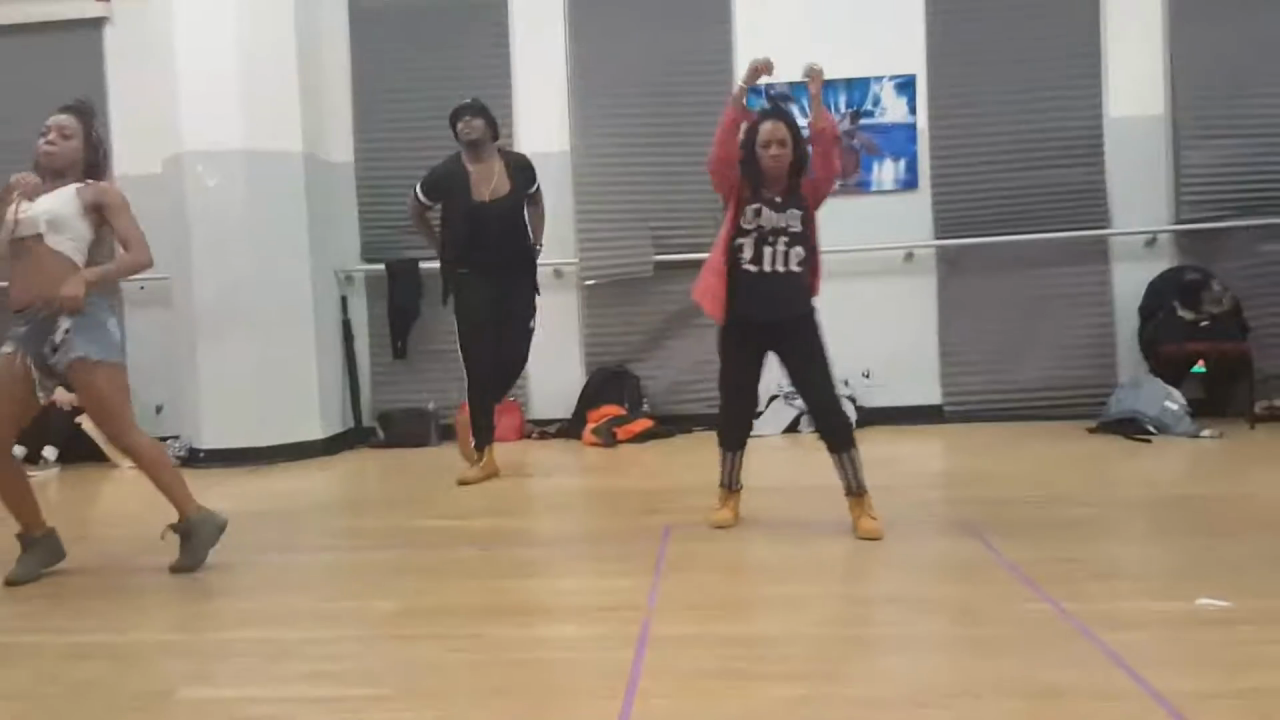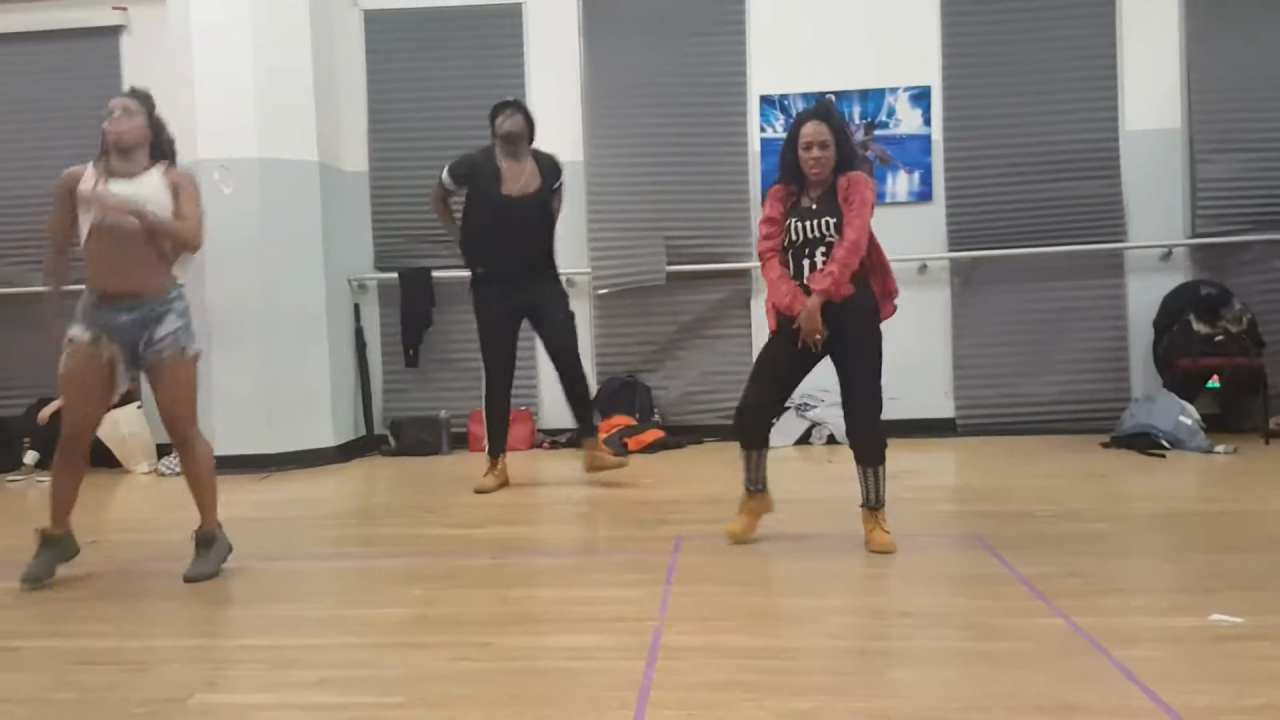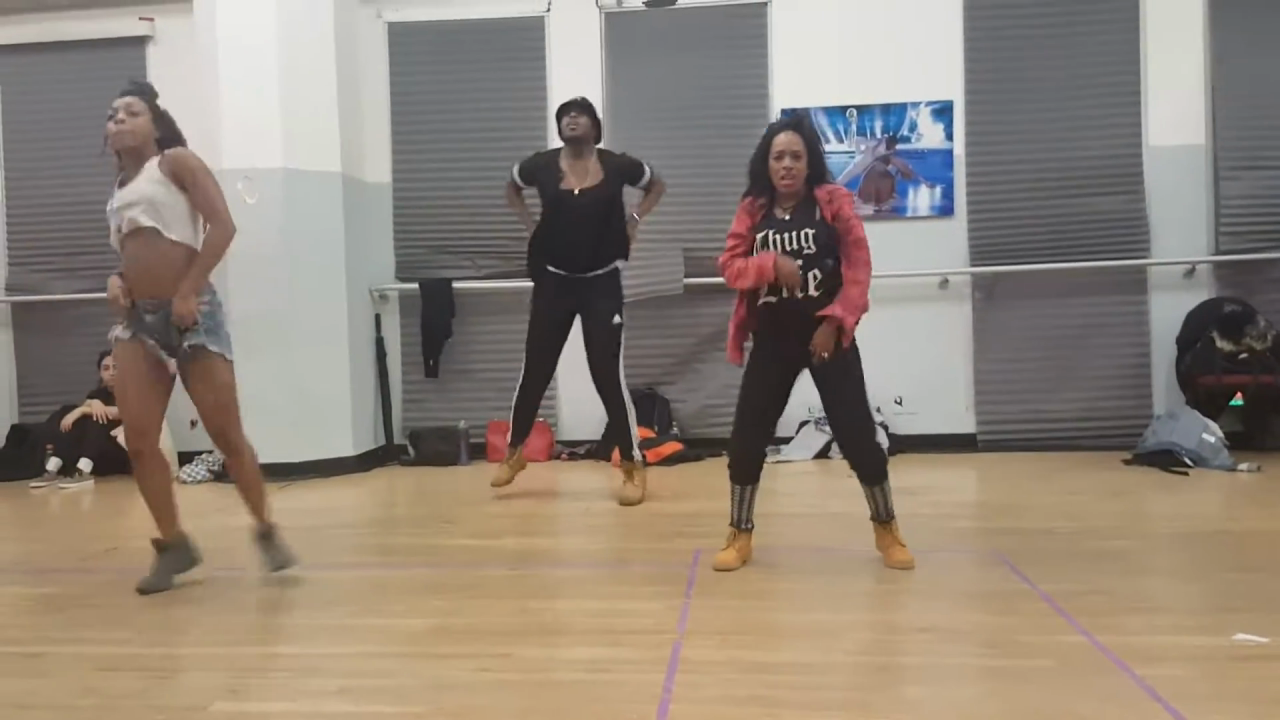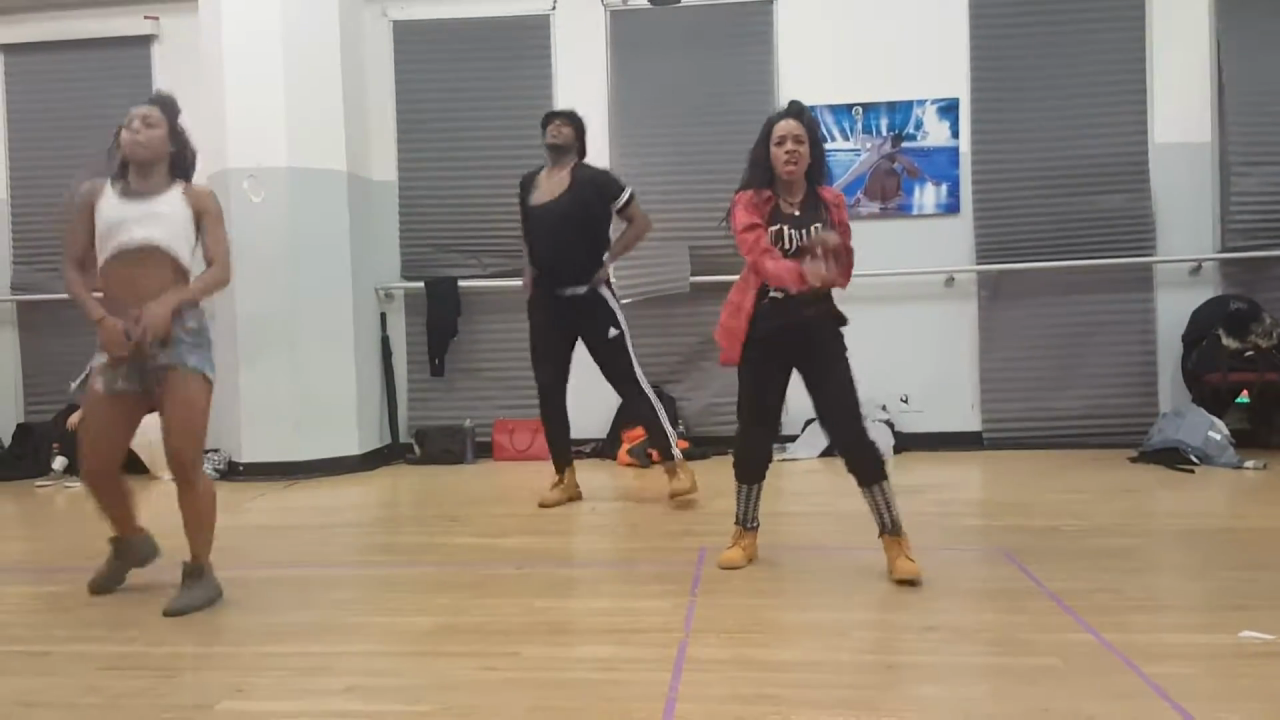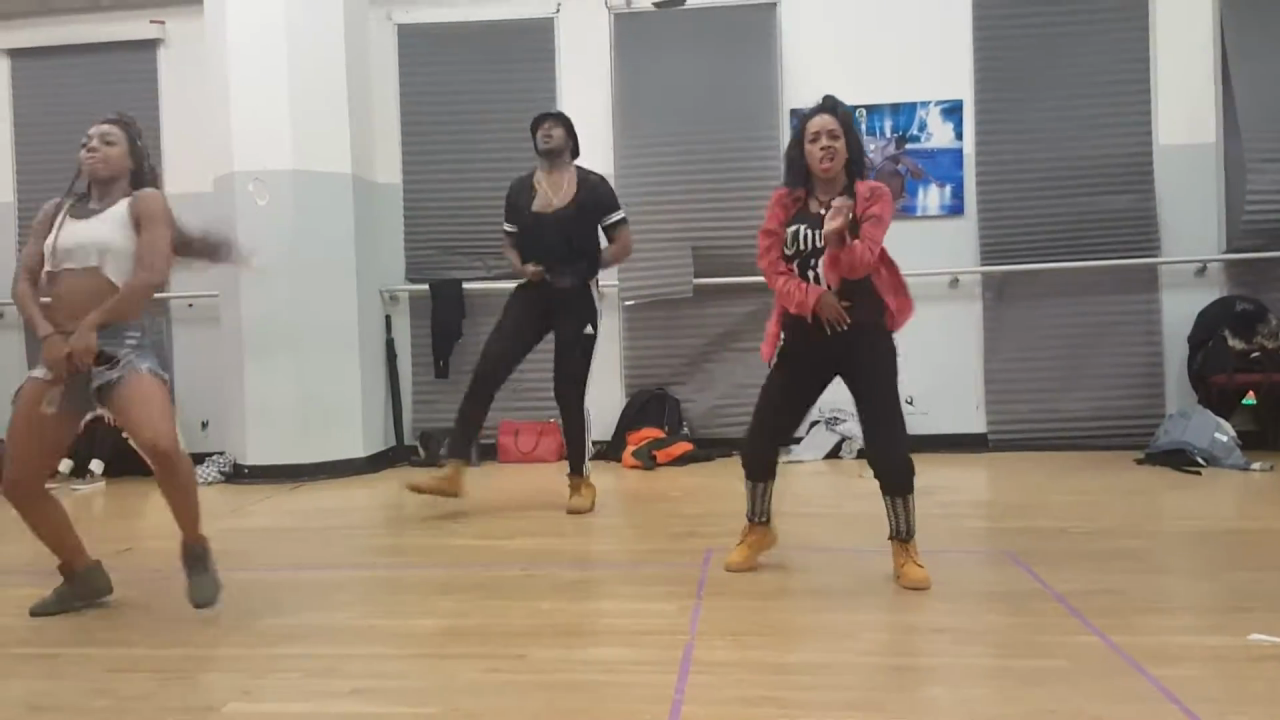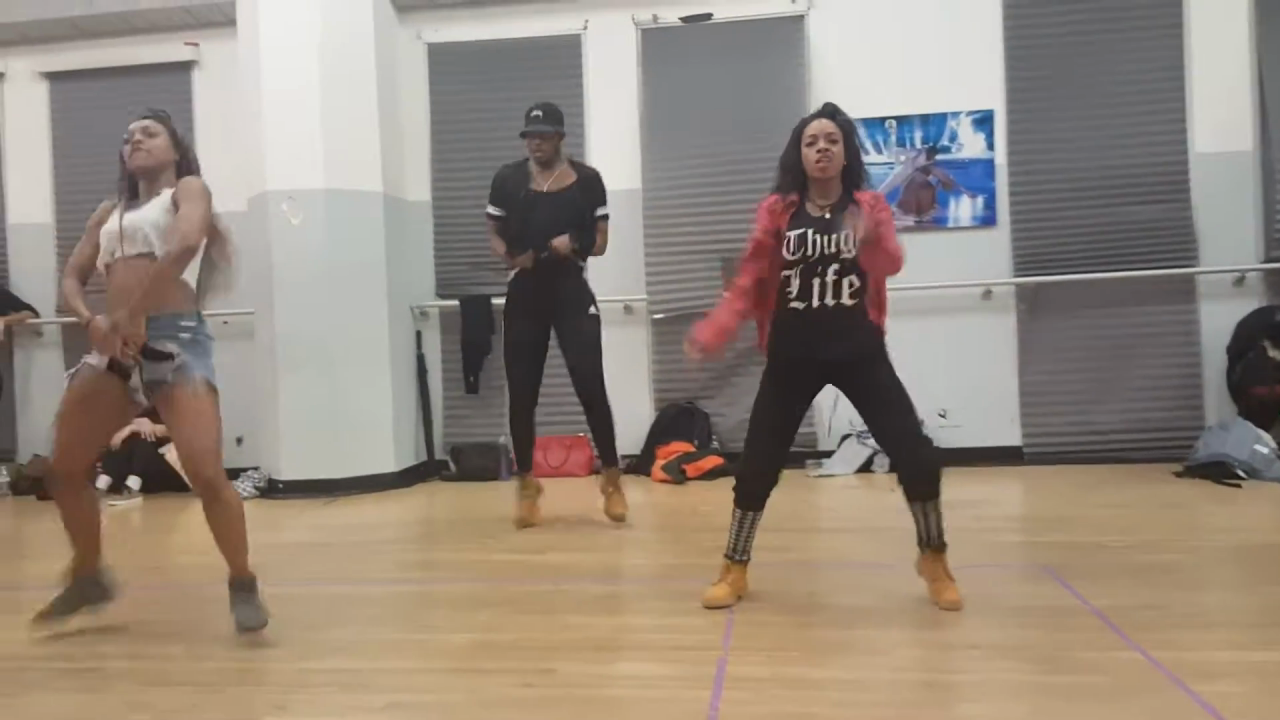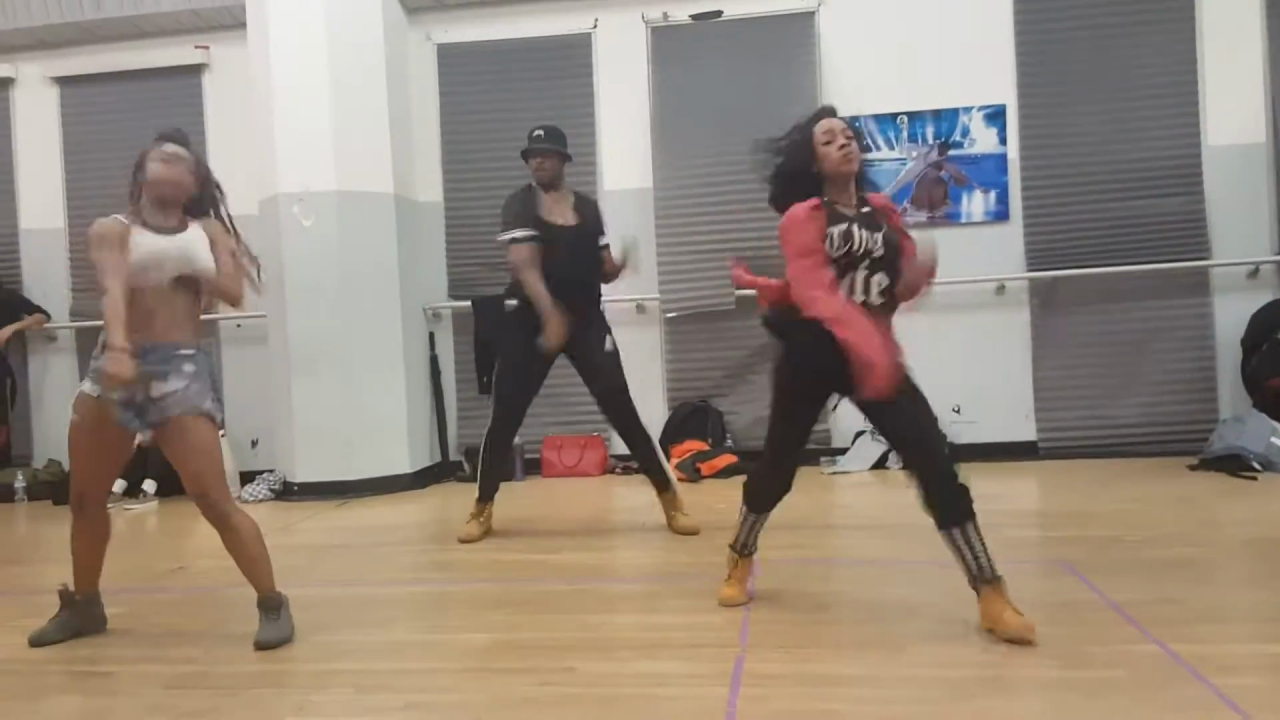
dt=0.5s
person 1, frame 1
left shoulder: (96, 192)
left elbow: (140, 255)
left wrist: (85, 279)
left hip: (77, 320)
left knee: (122, 433)
left ankle: (195, 519)
person 1, frame 2
left shoulder: (174, 178)
right shoulder: (77, 179)
left elbow: (191, 238)
right elbow: (59, 247)
left wrist: (129, 208)
right wrist: (55, 300)
left hip: (161, 309)
right hip: (99, 314)
left knee: (184, 432)
right knee: (73, 436)
left ankle: (211, 537)
right ankle: (57, 540)
person 1, frame 3
left shoulder: (175, 162)
right shoulder: (118, 191)
left elbow: (222, 227)
left wrist: (186, 290)
right wrist: (117, 280)
left hip: (191, 314)
right hip: (136, 321)
left knee: (226, 434)
right knee: (139, 440)
left ankle: (268, 533)
right ankle: (174, 546)
person 1, frame 4
left shoulder: (196, 199)
right shoulder: (94, 195)
left elbow: (220, 271)
right elbow: (74, 268)
left wrist: (167, 306)
right wrist: (102, 319)
left hip: (179, 335)
right hip: (118, 340)
left knee: (185, 462)
right knee: (96, 468)
left ankle: (199, 573)
right ankle: (130, 540)
person 1, frame 5
left shoulder: (147, 201)
right shoulder: (54, 210)
left elbow: (154, 274)
left wrist: (90, 324)
right wrist: (47, 336)
left hip: (122, 346)
right hip: (60, 353)
left knee: (164, 449)
left ankle: (195, 551)
right ankle: (83, 575)
person 1, frame 6
left shoulder: (188, 190)
right shoulder: (109, 208)
left elbow: (186, 240)
right elbow: (71, 279)
left wrist: (138, 312)
right wrist: (92, 319)
left hip: (174, 339)
right hip: (111, 344)
left knee: (205, 471)
right knee: (65, 471)
left ankle: (244, 588)
right ankle: (88, 577)
person 1, frame 7
left shoulder: (210, 230)
right shoulder: (112, 229)
left elbow: (233, 292)
right elbow: (110, 286)
right wrist: (115, 350)
left hip: (178, 369)
right hip: (112, 366)
left knee: (214, 501)
right knee: (85, 498)
left ankle: (273, 605)
right ankle: (83, 606)
person 2, frame 1
left shoulder: (806, 191)
right shoulder: (738, 189)
left elbow: (829, 161)
right elbow: (721, 154)
left wrist: (817, 99)
right wrist: (742, 90)
left hip: (796, 316)
right hip: (743, 318)
left knee: (826, 405)
right knee: (736, 409)
left ankle: (859, 500)
right ankle: (729, 495)
person 2, frame 2
left shoulder: (855, 185)
right shoulder: (780, 198)
left elbow: (853, 244)
right elbow: (770, 256)
left wrist: (822, 299)
right wrist: (797, 305)
left hip: (853, 317)
right hip: (798, 319)
left knee: (862, 417)
right knee: (753, 409)
left ankle: (874, 516)
right ankle: (755, 498)
person 2, frame 3
left shoulder: (834, 200)
right shoulder: (752, 210)
left elbow: (858, 262)
right elbow: (730, 267)
left wrist: (837, 320)
right wrist: (770, 265)
left hip: (828, 333)
right hip: (772, 339)
left knee: (857, 435)
right knee: (747, 437)
left ankle: (886, 529)
right ankle: (740, 536)
person 2, frame 4
left shoulder: (831, 202)
right shoulder: (749, 204)
left elbow: (841, 274)
right elbow: (763, 263)
left wrist: (836, 247)
right wrist: (801, 272)
left hip: (819, 331)
right hip: (765, 334)
left knee: (851, 436)
right knee: (753, 438)
left ankle: (895, 543)
right ankle: (745, 535)
person 2, frame 5
left shoulder: (873, 196)
right shoulder: (784, 202)
left elbow: (859, 263)
right elbow: (772, 267)
left wrist: (839, 237)
right wrist: (812, 297)
left hip: (866, 337)
right hip: (805, 337)
left knee: (889, 446)
right knee: (760, 438)
left ankle: (904, 550)
right ankle: (758, 530)
person 2, frame 6
left shoulder: (867, 205)
right shoulder: (777, 211)
left elbow: (889, 262)
right elbow: (750, 281)
left wrist: (874, 236)
right wrist: (712, 332)
left hip: (859, 352)
right hip: (791, 355)
left knee: (917, 456)
right knee: (757, 463)
left ankle: (935, 562)
right ankle: (734, 570)
person 2, frame 7
left shoulder: (882, 212)
right shoulder: (801, 217)
right elbow: (814, 292)
left wrist: (916, 274)
right wrist: (865, 345)
left hip: (874, 359)
right hip: (808, 360)
left knee: (935, 467)
right knee: (775, 470)
left ankle: (992, 597)
right ankle: (740, 562)
person 3, frame 1
left shoulder: (518, 165)
right shoulder: (445, 175)
left elbow: (535, 203)
right elbow: (417, 213)
left wrist: (536, 246)
right wrist: (445, 251)
left hip: (517, 279)
right hip: (472, 281)
left knee: (511, 363)
right knee: (480, 367)
left ankle: (471, 422)
right ankle: (485, 455)
person 3, frame 2
left shoulder: (546, 165)
right shoulder: (475, 165)
right elbow: (438, 197)
left wrist: (546, 227)
right wrist: (462, 238)
left hip: (542, 281)
right hip: (493, 285)
left knee: (568, 358)
right knee: (497, 374)
left ankle: (592, 444)
right ankle: (496, 464)
person 3, frame 3
left shoulder: (618, 165)
right shoulder: (541, 165)
left elbow: (656, 186)
right elbow: (512, 189)
left wrist: (633, 221)
right wrist: (532, 228)
left hip: (601, 283)
right hip: (553, 282)
left knee: (608, 375)
right knee: (536, 369)
left ankle: (633, 468)
right ankle: (514, 453)
person 3, frame 4
left shoulder: (594, 180)
right shoulder: (528, 183)
left elbow: (640, 222)
left wrist: (606, 259)
right wrist: (529, 271)
left hip: (590, 297)
right hip: (547, 301)
left knee: (629, 381)
right knee: (549, 391)
left ankle: (676, 464)
right ankle: (566, 478)
person 3, frame 5
left shoulder: (594, 187)
right shoulder: (520, 189)
left elbow: (623, 244)
left wrist: (587, 270)
right wrist: (522, 267)
left hip: (576, 297)
right hip: (533, 294)
left knee: (569, 391)
right knee: (486, 374)
left ankle: (580, 482)
right ankle: (451, 472)
person 3, frame 6
left shoulder: (586, 180)
right shoulder: (507, 178)
left elbow: (598, 243)
right elbow: (494, 235)
left wrist: (572, 245)
right wrist: (510, 256)
left hip: (570, 288)
right hip: (524, 289)
left knee: (590, 383)
right knee: (522, 390)
left ankle: (613, 482)
right ankle: (527, 485)
person 3, frame 7
left shoulder: (587, 207)
right shoulder: (520, 205)
left elbow: (603, 270)
right elbow: (523, 267)
left wrist: (616, 267)
right wrist: (550, 316)
left hip: (586, 322)
right hip: (532, 323)
left knee: (623, 415)
right knee: (504, 417)
left ankle: (671, 503)
right ankle: (482, 510)
